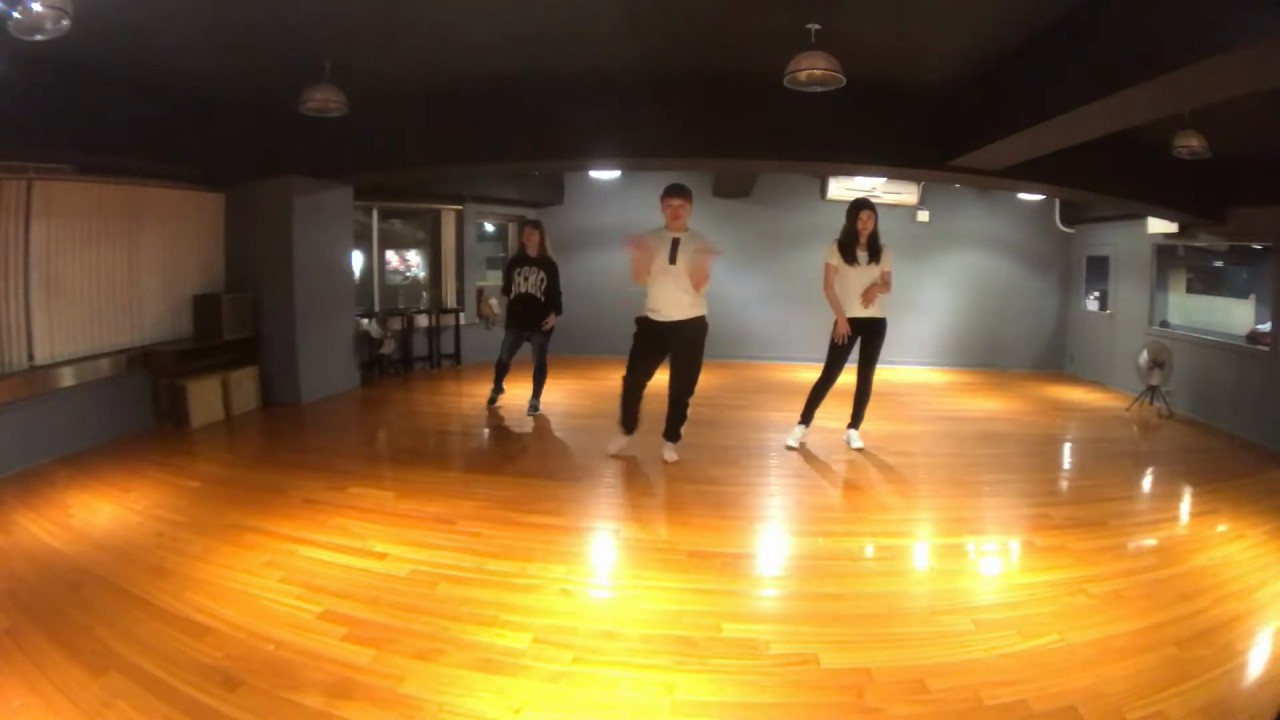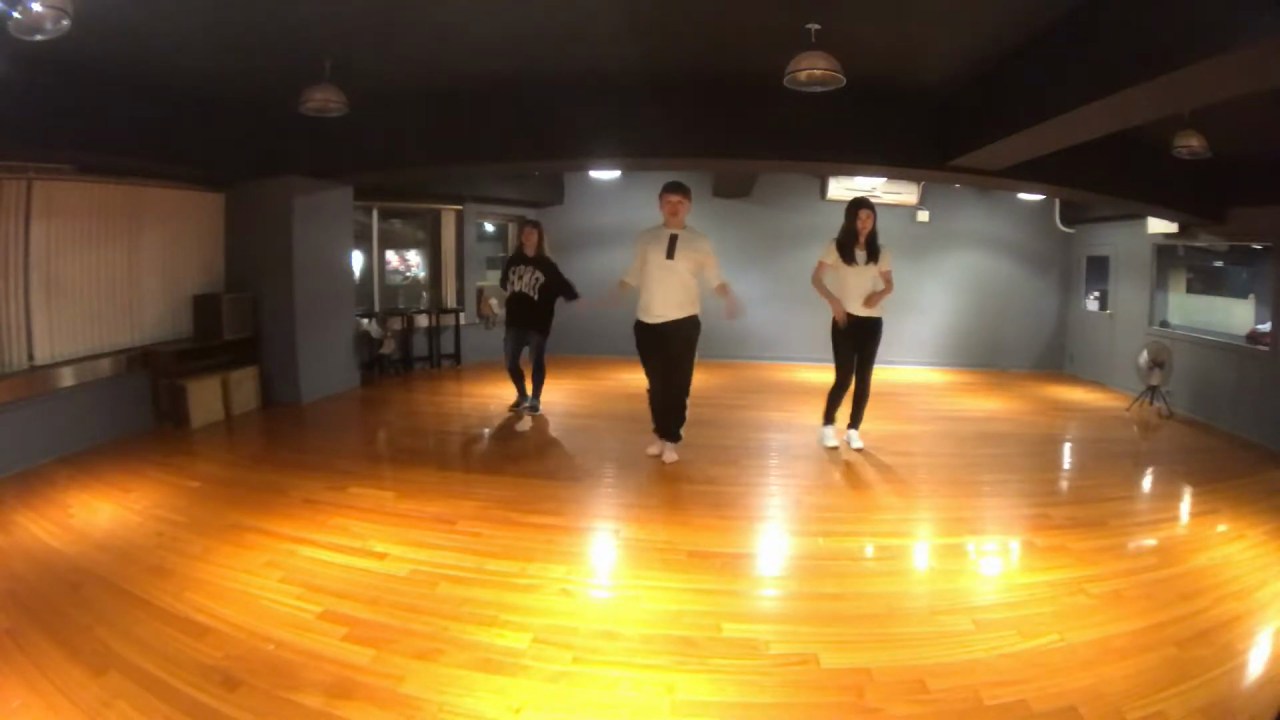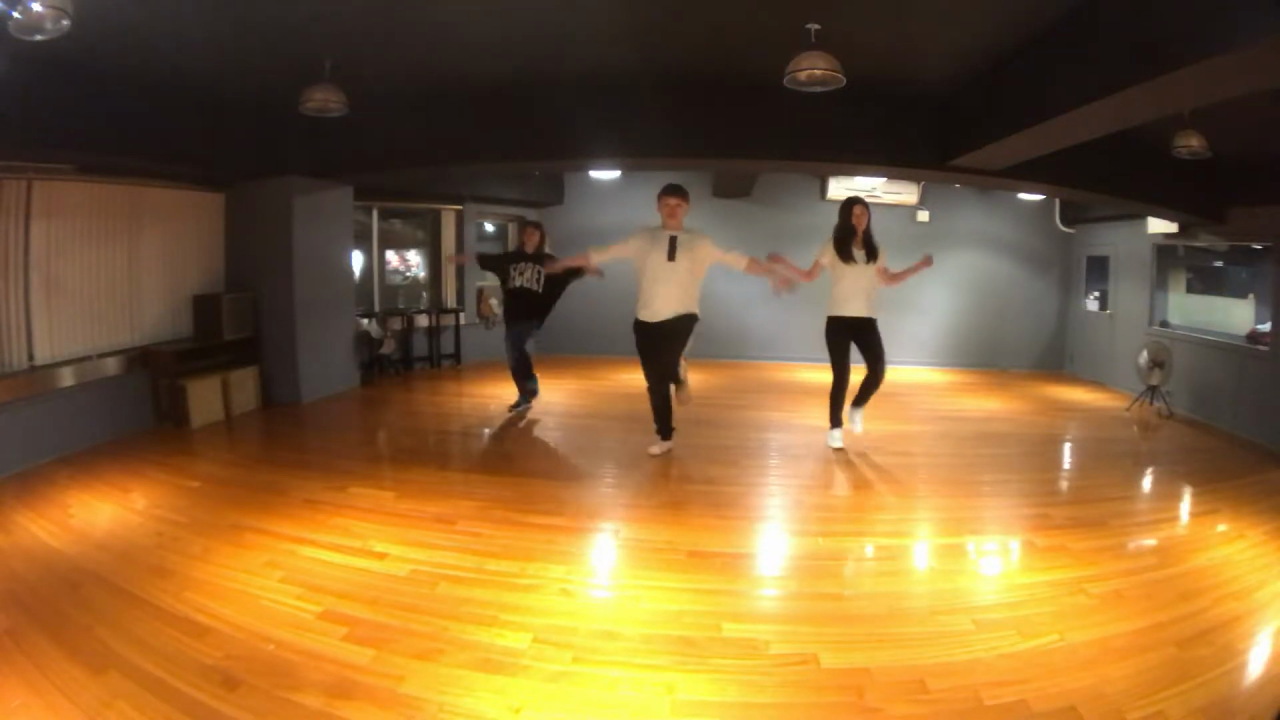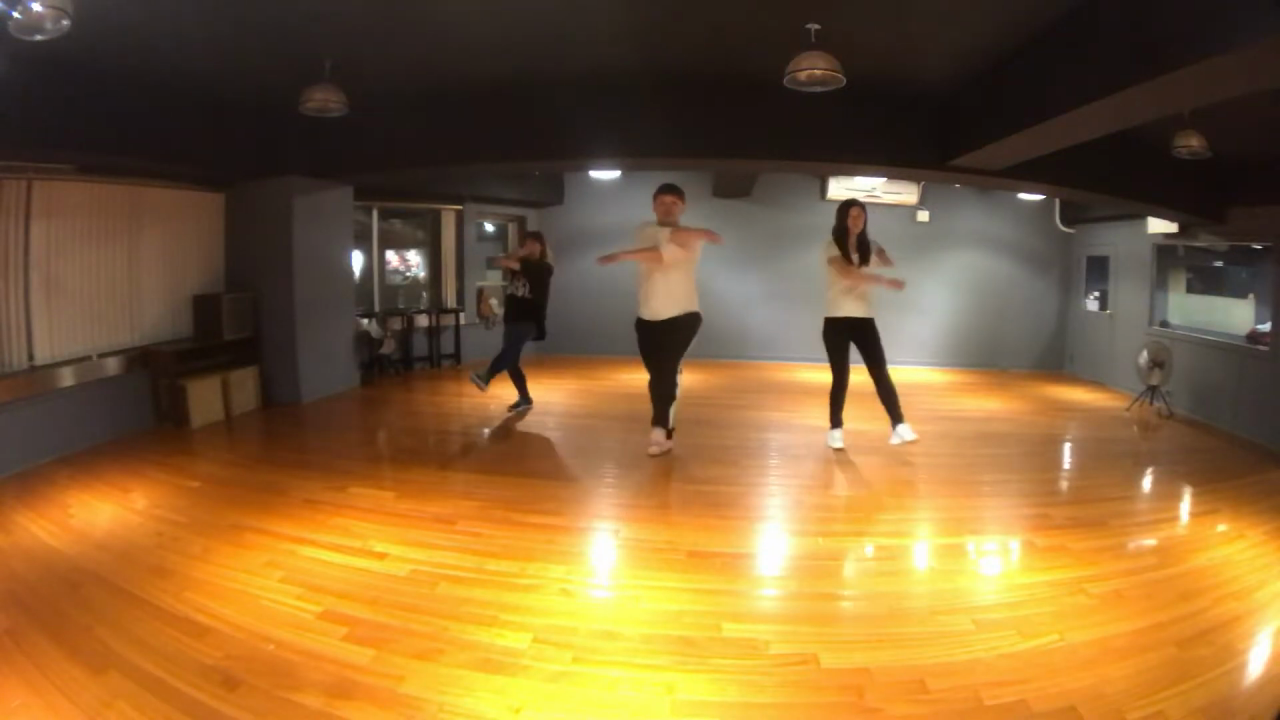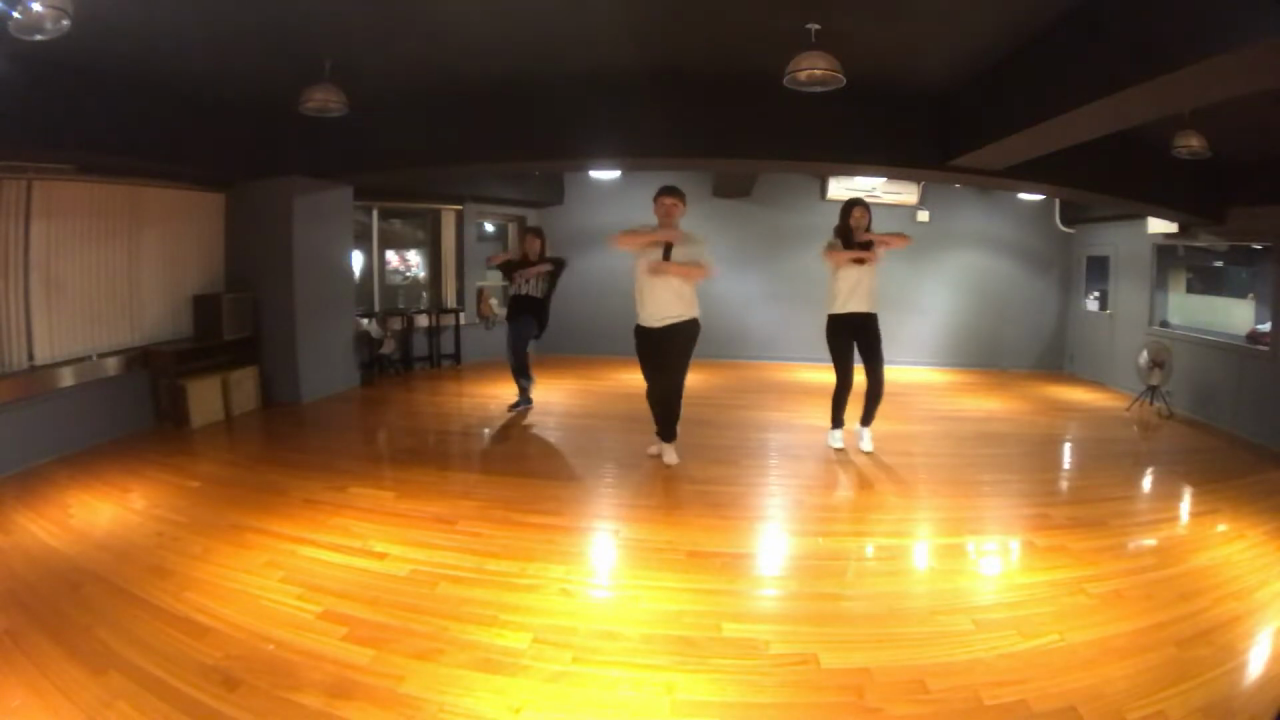
dt=0.2s
person 1, frame 1
left shoulder: (700, 243)
right shoulder: (647, 240)
left elbow: (698, 285)
right elbow: (641, 279)
left wrist: (702, 261)
right wrist: (641, 254)
left hip: (689, 324)
right hip: (653, 322)
left knee: (681, 387)
right knee: (634, 377)
left ankle: (670, 440)
right ankle: (626, 432)
person 1, frame 2
left shoulder: (699, 242)
right shoulder: (646, 238)
left elbow: (716, 279)
right elbow: (633, 277)
left wrist: (730, 300)
right wrist: (617, 293)
left hip: (682, 322)
right hip: (648, 322)
left knee: (678, 385)
right knee: (656, 384)
left ankle: (672, 442)
right ankle: (661, 436)
person 1, frame 3
left shoulder: (700, 242)
right shoulder: (642, 239)
left elbow: (738, 260)
right elbow: (605, 253)
left wrist: (774, 274)
right wrist: (569, 262)
left hip: (681, 318)
right hip: (647, 322)
left knee: (669, 366)
right knee: (655, 382)
right ankle: (664, 436)
person 1, frame 4
left shoulder: (691, 239)
right shoulder: (647, 230)
left elbow: (663, 256)
right elbow: (670, 235)
left wrist: (620, 256)
right wrist: (703, 233)
left hip: (683, 316)
right hip: (649, 319)
left knee: (667, 369)
right knee: (658, 376)
left ankle: (661, 425)
right ankle: (664, 434)
person 1, frame 5
left shoulder: (693, 244)
right shoulder: (645, 236)
left elbow: (699, 273)
right elbow: (620, 240)
left wrist: (666, 266)
right wrist: (656, 235)
left hip: (682, 324)
right hip: (647, 326)
left knee: (672, 384)
right knee: (655, 387)
left ankle: (668, 441)
right ankle: (663, 437)
person 2, frame 1
left shoulder: (882, 252)
right shoulder: (837, 248)
left elbow: (888, 285)
right elbow: (828, 286)
left wrist: (876, 289)
right wrist: (841, 317)
left hip: (876, 321)
right hip: (845, 320)
left knee: (865, 377)
right knee: (830, 374)
left ankle: (853, 429)
right ankle: (802, 425)
person 2, frame 2
left shoulder: (880, 252)
right shoulder: (836, 247)
left elbow: (888, 282)
right elbow: (817, 278)
left wrist: (881, 294)
right wrist: (832, 299)
left hip: (872, 321)
right hip: (844, 320)
left knee: (863, 377)
right knee: (844, 376)
left ankle: (853, 429)
right ankle: (828, 425)
person 2, frame 3
left shoulder: (874, 249)
right shoulder: (833, 246)
left elbow: (888, 279)
right elbow: (809, 276)
left wrist: (917, 268)
right wrist: (785, 264)
left hip: (866, 320)
right hip: (838, 320)
left knee: (877, 371)
right knee: (841, 376)
left ankle: (856, 408)
right ankle: (835, 428)
person 2, frame 4
left shoulder: (870, 249)
right shoulder: (833, 248)
left elbow: (887, 263)
right elbow: (846, 273)
left wrist: (882, 258)
right wrist: (884, 281)
left hip: (864, 320)
right hip: (836, 321)
left knee: (879, 372)
right knee: (841, 379)
left ankle: (898, 425)
right ankle: (836, 429)
person 2, frame 5
left shoulder: (874, 244)
right shoulder: (838, 243)
left elbow: (904, 240)
right elbow: (831, 256)
left wrist: (874, 238)
right wrist: (861, 252)
left hip: (867, 319)
right hip: (839, 319)
left knee: (876, 378)
right knee: (844, 379)
left ankle: (864, 428)
right ankle: (836, 429)
person 3, frame 1
left shoulder: (549, 264)
right shoulder: (515, 262)
left elbow: (555, 292)
right elbow: (507, 288)
left wrist: (554, 315)
right wrist: (508, 308)
left hip: (538, 320)
right hip: (516, 319)
left knee: (539, 360)
right knee: (504, 355)
left ankle: (535, 400)
right ankle: (497, 388)
person 3, frame 2
left shoulder: (545, 264)
right shoulder: (513, 260)
left elbow: (562, 284)
right elbow: (505, 283)
left wrist: (576, 299)
left hip: (536, 320)
right hip: (514, 319)
left knee: (537, 360)
right knee: (510, 360)
left ankle: (535, 399)
right ankle: (523, 396)
person 3, frame 3
left shoulder: (547, 260)
right shoulder: (510, 257)
left elbow: (567, 270)
right elbow: (488, 260)
left wrist: (586, 269)
right wrist: (466, 258)
left hip: (532, 314)
right hip: (513, 314)
left knee: (517, 348)
right knee: (513, 357)
left ankle: (532, 382)
right ankle: (524, 396)
person 3, frame 4
left shoulder: (543, 268)
right shoulder: (520, 264)
left elbow: (524, 267)
right elbow: (506, 262)
left wrist: (510, 263)
right wrist: (524, 252)
left hip: (530, 320)
right hip: (513, 320)
left knee: (510, 348)
right knee: (511, 361)
left ankle: (485, 378)
right ankle: (525, 399)
person 3, frame 5
left shoulder: (545, 264)
right shoulder: (516, 263)
left elbow: (559, 263)
right elbow: (492, 262)
left wrist: (536, 269)
right wrist: (505, 257)
left hip: (532, 317)
right hip: (514, 317)
left knee: (517, 346)
right knee: (514, 357)
left ankle: (526, 379)
right ankle: (524, 397)
